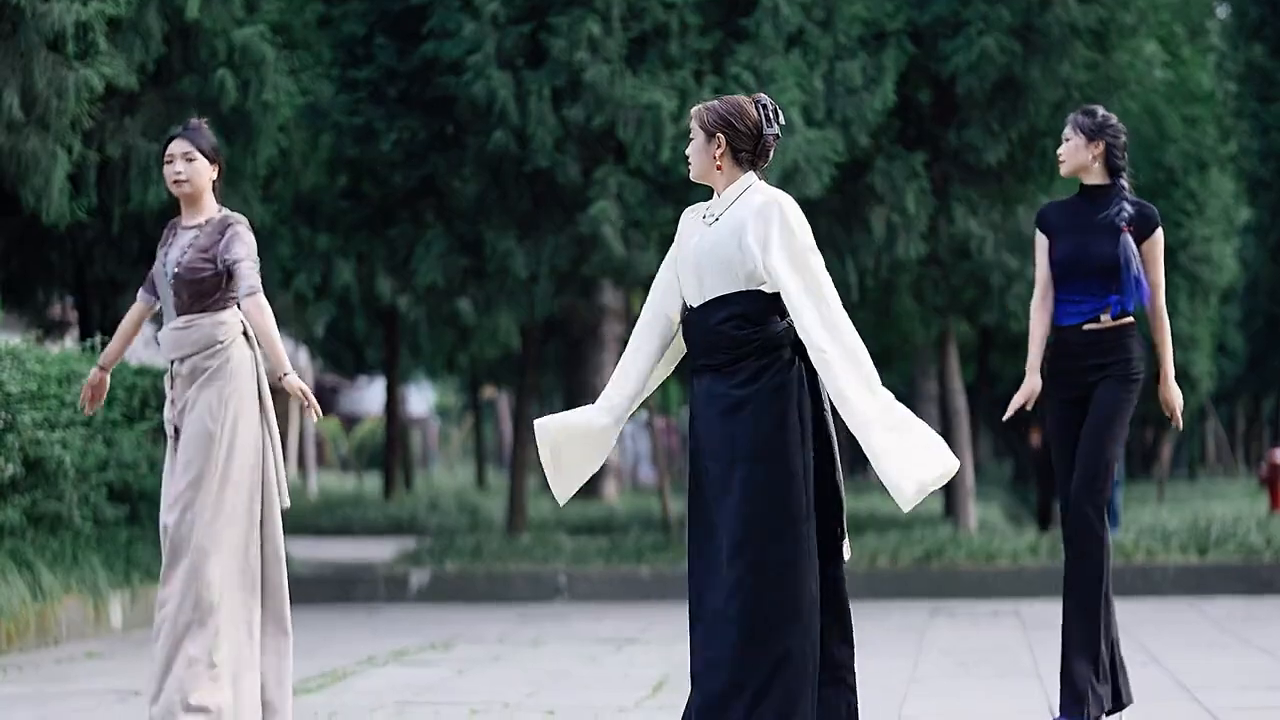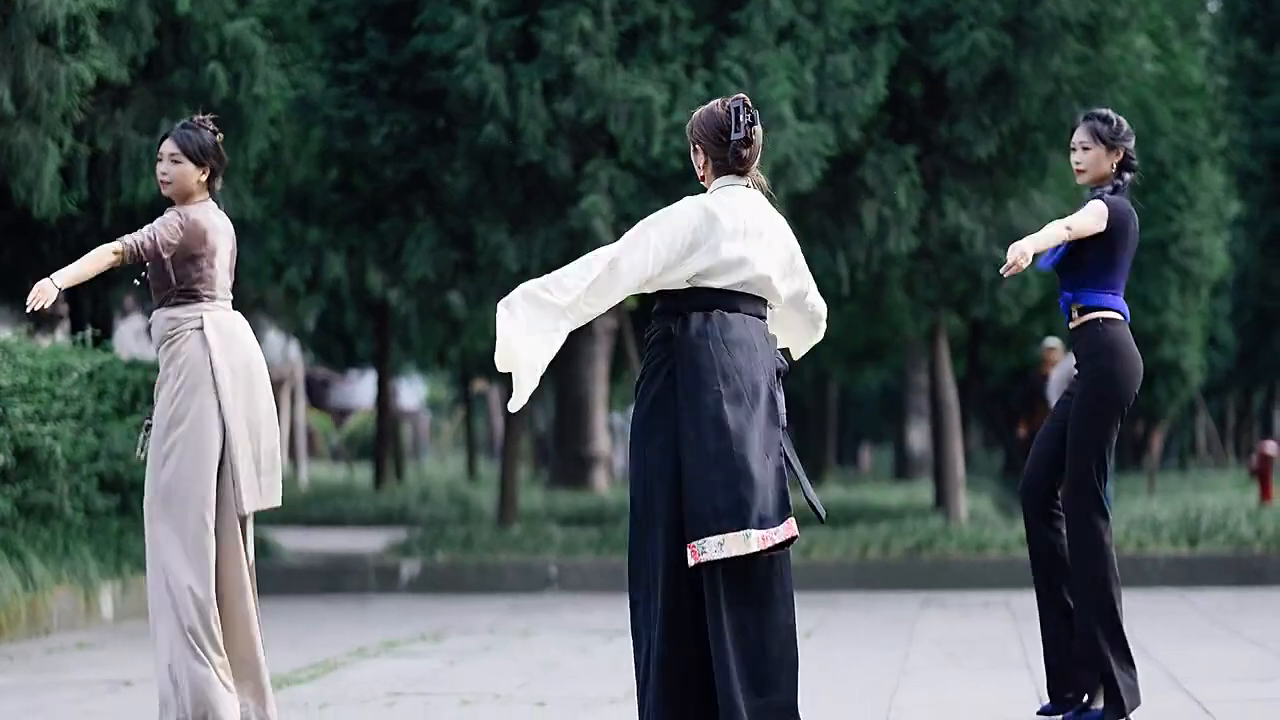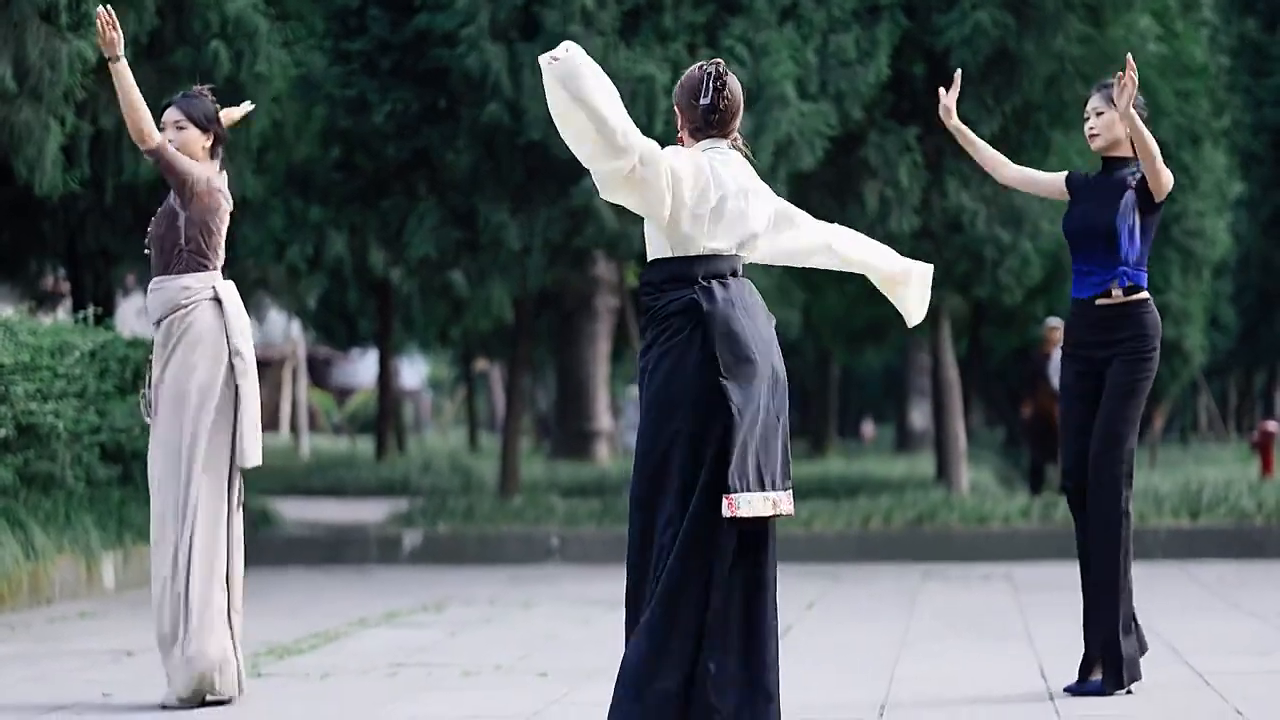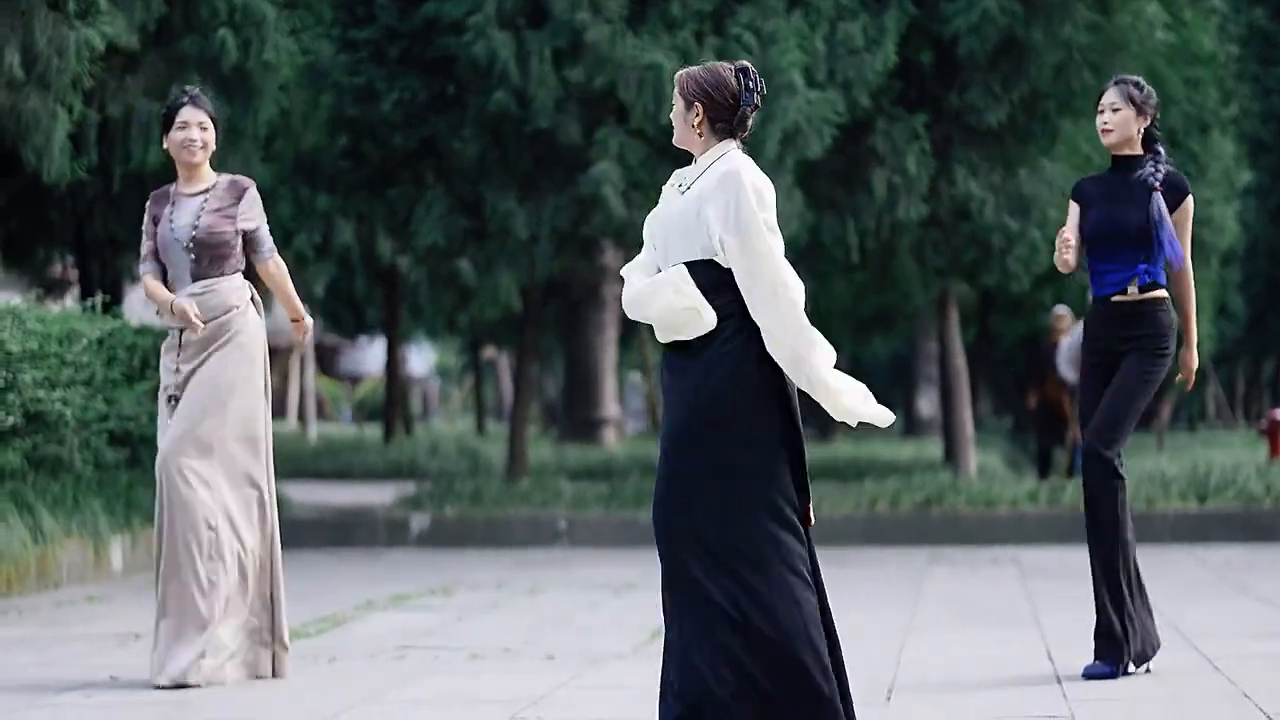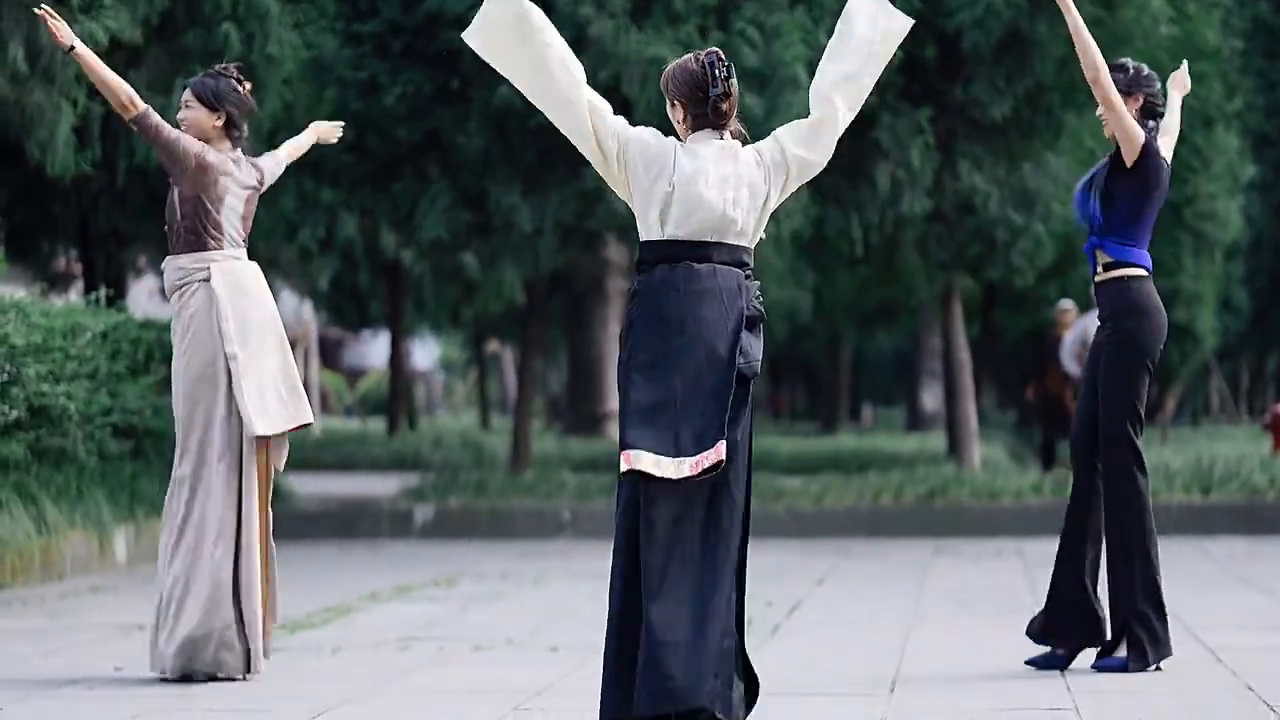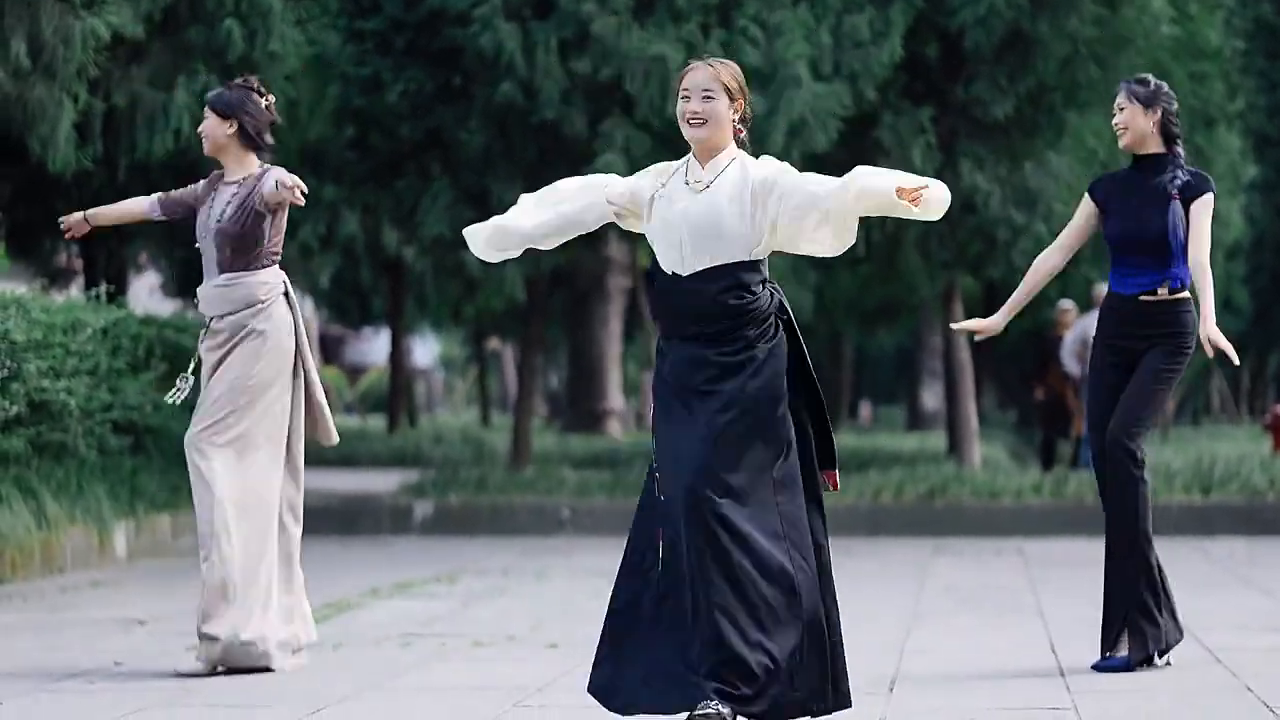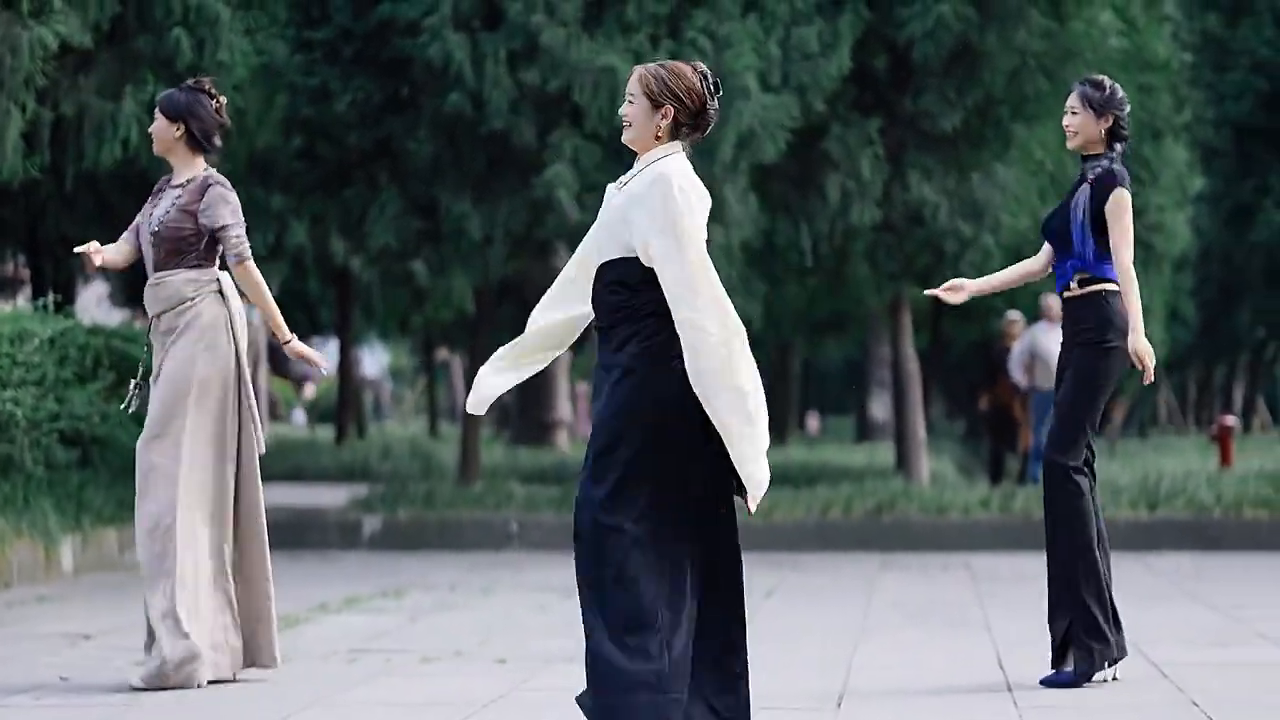
dt=0.7s
person 1, frame 1
left shoulder: (773, 209)
right shoulder: (695, 224)
left elbow: (816, 306)
right elbow: (662, 319)
left wrist: (865, 405)
right wrist: (609, 411)
left hip: (768, 388)
right hip: (717, 396)
left knee: (758, 553)
right knee: (723, 552)
person 1, frame 2
left shoulder: (694, 215)
right shoulder: (773, 224)
left elbow: (615, 267)
right elbow: (804, 311)
left wrist: (533, 310)
right wrist: (786, 338)
left hip: (690, 373)
right hip: (751, 374)
left knee: (677, 545)
right knee: (739, 545)
person 1, frame 3
left shoulder: (680, 170)
right shoulder: (748, 183)
left elbow: (621, 147)
right elbow: (813, 233)
left wrist: (572, 71)
right wrist: (888, 264)
left hip: (694, 343)
right hip: (737, 342)
left knee: (680, 521)
right knee: (711, 532)
person 1, frame 4
left shoulder: (737, 182)
right shoulder: (680, 187)
left elbow: (770, 282)
right elbow: (651, 266)
left wrist: (820, 377)
right wrist: (656, 293)
left hip: (731, 362)
right hip: (703, 367)
left knee: (725, 525)
right knee: (733, 528)
person 1, frame 5
left shoulder: (657, 157)
right shoulder: (767, 160)
left elbow: (574, 99)
right elbow: (830, 108)
left hip: (666, 323)
right hip: (734, 327)
left knee: (663, 502)
right knee: (711, 499)
person 1, frame 6
left shoulder: (763, 178)
right shoulder: (656, 184)
left elbow: (835, 199)
right elbow: (588, 200)
left wrist: (897, 188)
right wrist: (511, 226)
left hip: (747, 358)
right hip: (683, 363)
left knee: (707, 494)
right knee: (685, 509)
person 1, frame 7
left shoulder: (670, 182)
right shoulder: (636, 184)
left elbow: (691, 285)
right elbow: (582, 279)
left wrist: (720, 393)
right wrist: (514, 357)
left hip: (651, 358)
right hip: (633, 359)
left knee: (618, 509)
right knee: (662, 520)
person 2, frame 1
left shoulder: (232, 229)
right shoulder: (173, 233)
left elbow: (252, 297)
right elbow: (146, 298)
left wrist: (285, 369)
right wrist: (104, 364)
left hip: (223, 374)
right hip: (186, 378)
left knee: (206, 518)
right knee: (196, 519)
person 2, frame 2
left shoulder: (183, 221)
right shoulder: (214, 220)
left elbow: (118, 249)
left wrist: (56, 279)
left hip: (200, 362)
right hip: (226, 352)
left knee: (191, 515)
right knee: (206, 518)
person 2, frame 3
left shoulder: (198, 181)
right shoulder: (205, 182)
left elbow: (143, 137)
left wrist: (115, 57)
right wrist: (223, 121)
left hip: (195, 332)
right hip: (194, 335)
left knee: (191, 482)
right knee: (193, 483)
left ankle: (201, 665)
right ankle: (207, 653)
person 2, frame 4
left shoulder: (240, 191)
right shoulder: (158, 203)
left elbow: (266, 258)
right elbow: (148, 278)
left wrist: (298, 315)
right wrist: (173, 303)
left hip: (231, 338)
right hip: (183, 347)
left knee: (187, 463)
right knee: (218, 482)
left ankle: (211, 645)
right ankle: (241, 641)
person 2, frame 5
left shoulder: (194, 160)
right shoulder: (247, 170)
left elbow: (132, 106)
right elbow: (277, 158)
right wrist: (313, 132)
left hip: (211, 308)
right hip: (241, 304)
left knee: (212, 458)
right knee: (235, 456)
left ankle: (213, 633)
right ankle: (236, 625)
person 2, frame 6
left shoulder: (271, 180)
right shoulder: (213, 187)
left elbow: (288, 194)
right elbow: (156, 207)
left wrist: (292, 190)
right wrist: (93, 216)
left hip: (262, 332)
right hip: (224, 337)
left knee: (217, 455)
right knee: (248, 477)
left ankle: (246, 630)
right ankle: (272, 627)
person 2, frame 7
left shoulder: (213, 188)
right shoulder: (169, 189)
left elbow: (241, 264)
right elbow: (124, 251)
left wrist: (285, 337)
right wrist: (99, 253)
left hip: (201, 327)
right hip: (177, 333)
left knee: (175, 469)
right knee: (207, 480)
left ankle: (186, 647)
right ankle: (226, 637)
person 3, frame 1
left shoulder: (1138, 215)
right shoulder: (1052, 216)
left elbow: (1155, 298)
right elbow: (1042, 296)
left wrist: (1168, 377)
right wrist: (1033, 371)
left hip: (1115, 362)
right hip: (1064, 365)
left knee: (1088, 502)
right knee: (1072, 506)
person 3, frame 2
left shoulder: (1108, 206)
right shoulder: (1115, 214)
left elbow: (1071, 225)
left wrist: (1033, 243)
left hip: (1106, 358)
right hip: (1097, 362)
left knee: (1086, 502)
right knee: (1039, 489)
right ankle: (1074, 669)
person 3, frame 3
left shoulder: (1150, 183)
right shoulder: (1081, 185)
left elbow: (1151, 155)
right elbow: (1007, 172)
left wrist: (1130, 109)
right wrist: (955, 124)
left hip: (1131, 334)
right hip: (1082, 338)
left knee: (1106, 476)
right knee: (1077, 477)
left ankle: (1111, 657)
right ankle: (1118, 634)
person 3, frame 4
left shoulder: (1170, 184)
right shoulder: (1087, 190)
left elbow: (1182, 270)
right elbow: (1068, 261)
left wrist: (1189, 342)
right wrist: (1061, 249)
left hip: (1147, 332)
right hip: (1101, 333)
left knee: (1100, 454)
right knee: (1100, 463)
left ankle: (1121, 635)
right ankle: (1133, 631)
person 3, frame 5
left shoulder: (1137, 148)
right shoulder: (1151, 157)
left elbow: (1101, 79)
right elbow: (1169, 135)
right wrist: (1176, 94)
left hip: (1129, 312)
right hip: (1122, 317)
left knee: (1117, 454)
right knee: (1089, 452)
left ankle: (1141, 635)
right ankle: (1075, 624)
person 3, frame 6
left shoulder: (1194, 184)
right shoulder: (1108, 186)
left elbow: (1198, 257)
right elbow: (1057, 253)
left wrist: (1209, 319)
right wrist: (1003, 316)
left hip: (1167, 331)
right hip: (1114, 330)
left knee: (1121, 448)
right knee: (1109, 460)
left ankle: (1141, 628)
right ankle: (1149, 622)
person 3, frame 7
left shoulder: (1111, 178)
right shoulder: (1085, 183)
left elbow: (1124, 260)
right elbow: (1043, 261)
left wrist: (1137, 330)
right wrist: (975, 286)
left hip: (1100, 328)
right hip: (1080, 331)
left knee: (1062, 459)
right knee: (1072, 467)
left ankle: (1086, 642)
right ankle: (1097, 638)
